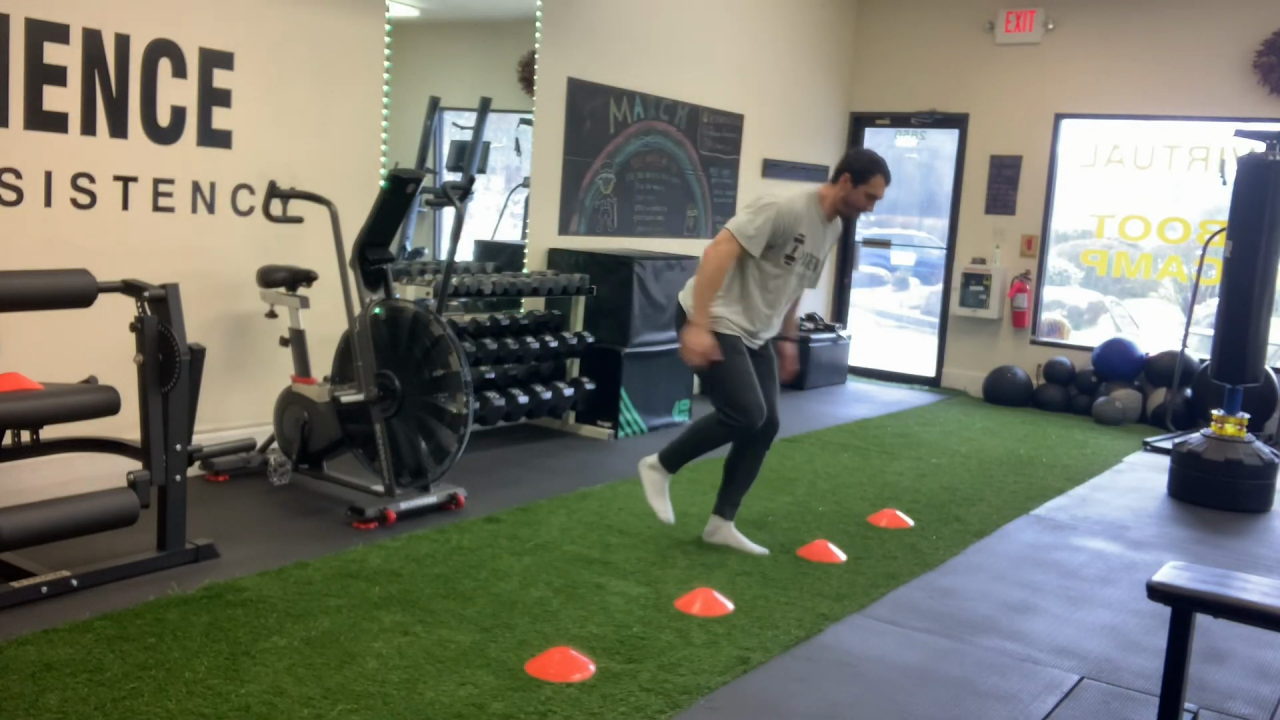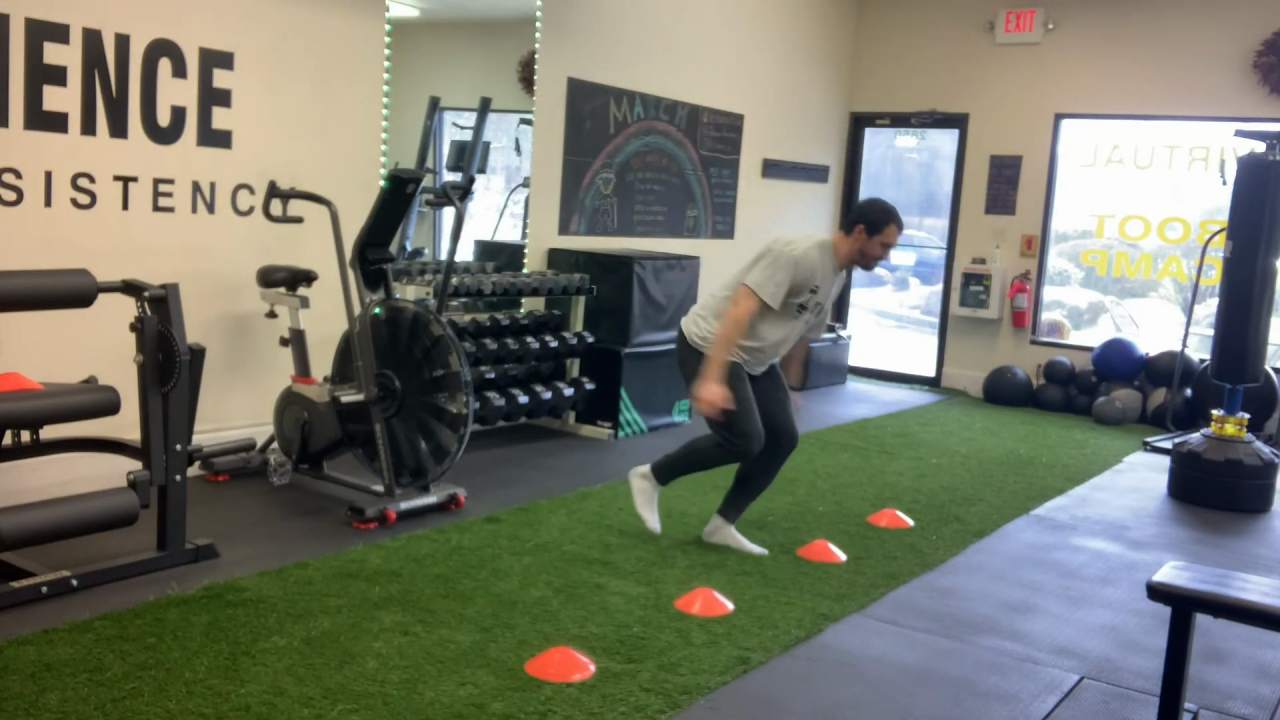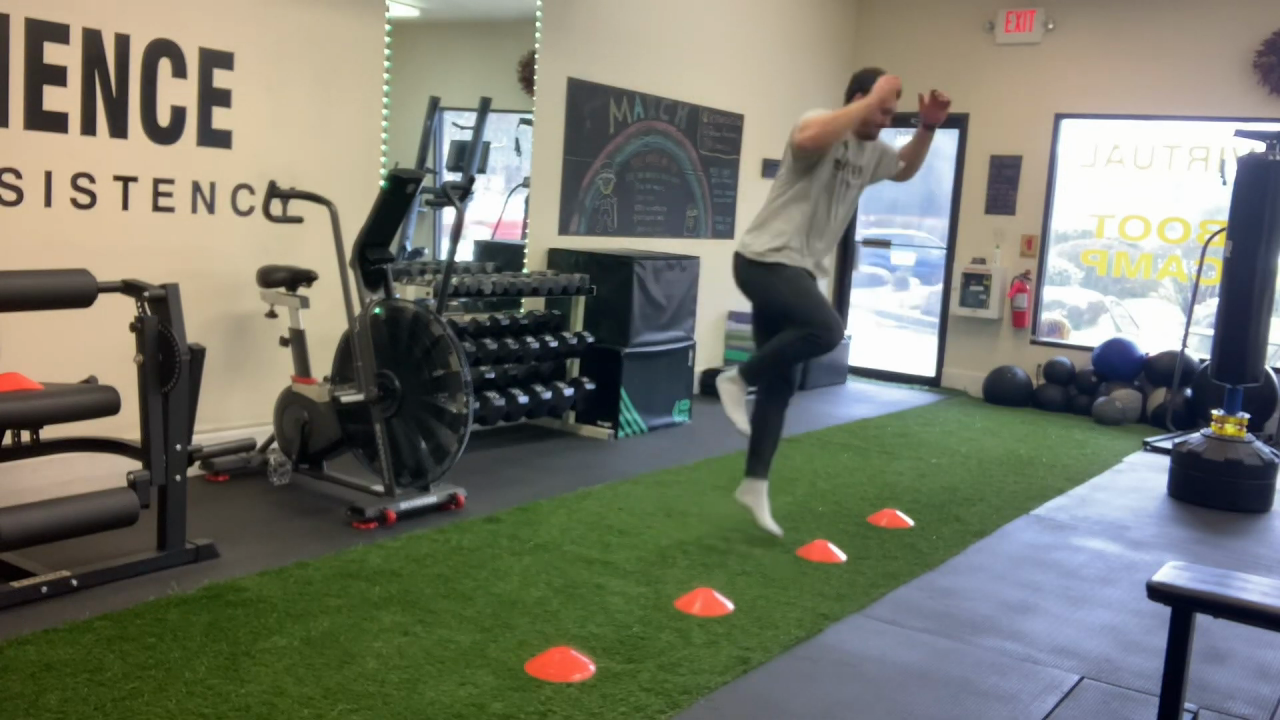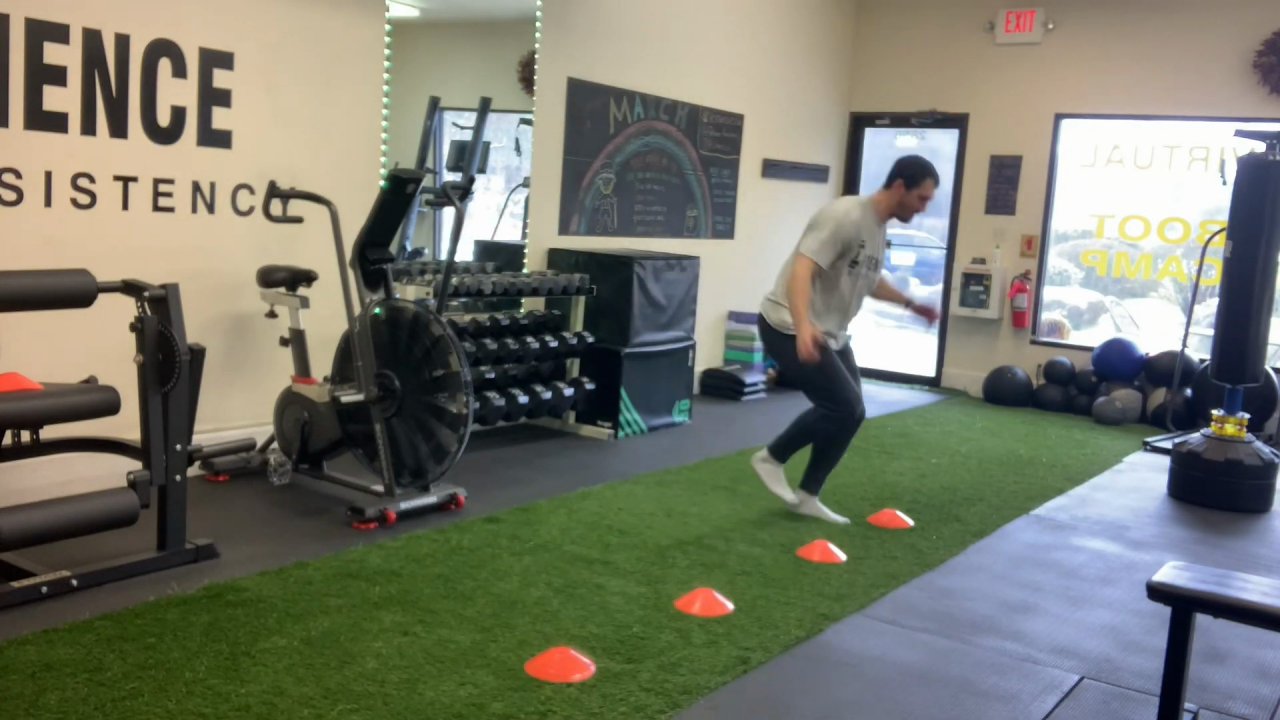
dt=0.4s
person 1, frame 1
left shoulder: (833, 228)
right shoulder: (783, 207)
right elbow: (720, 251)
left wrist: (786, 338)
right wrist: (699, 324)
left hip: (753, 332)
right hip: (716, 324)
left knee: (765, 426)
right knee: (746, 415)
left ankle: (721, 524)
right ankle: (660, 466)
person 1, frame 2
left shoulder: (838, 274)
right shoulder: (798, 257)
left elbow: (802, 334)
right elbow: (740, 310)
left wrist: (789, 389)
right wrist: (711, 379)
left hip: (754, 357)
right hip: (708, 348)
left knee: (782, 438)
right knee: (745, 441)
left ankle: (722, 525)
right ankle: (650, 477)
person 1, frame 3
left shoulder: (868, 150)
right shoulder: (819, 126)
left elbow: (906, 166)
right elbow: (810, 138)
left wrist: (928, 125)
right wrist: (874, 101)
left hip: (797, 271)
right hip: (766, 262)
left knee: (781, 382)
right knee: (826, 330)
left ankle: (754, 486)
right ankle: (738, 379)
person 1, frame 4
left shoulder: (877, 228)
right shoulder: (844, 218)
right elbow: (801, 270)
left wrist: (910, 304)
right wrist: (803, 328)
left hip: (828, 330)
right hip: (790, 326)
left knee: (849, 412)
right knee: (845, 407)
left ankle: (807, 497)
right ankle: (771, 457)
